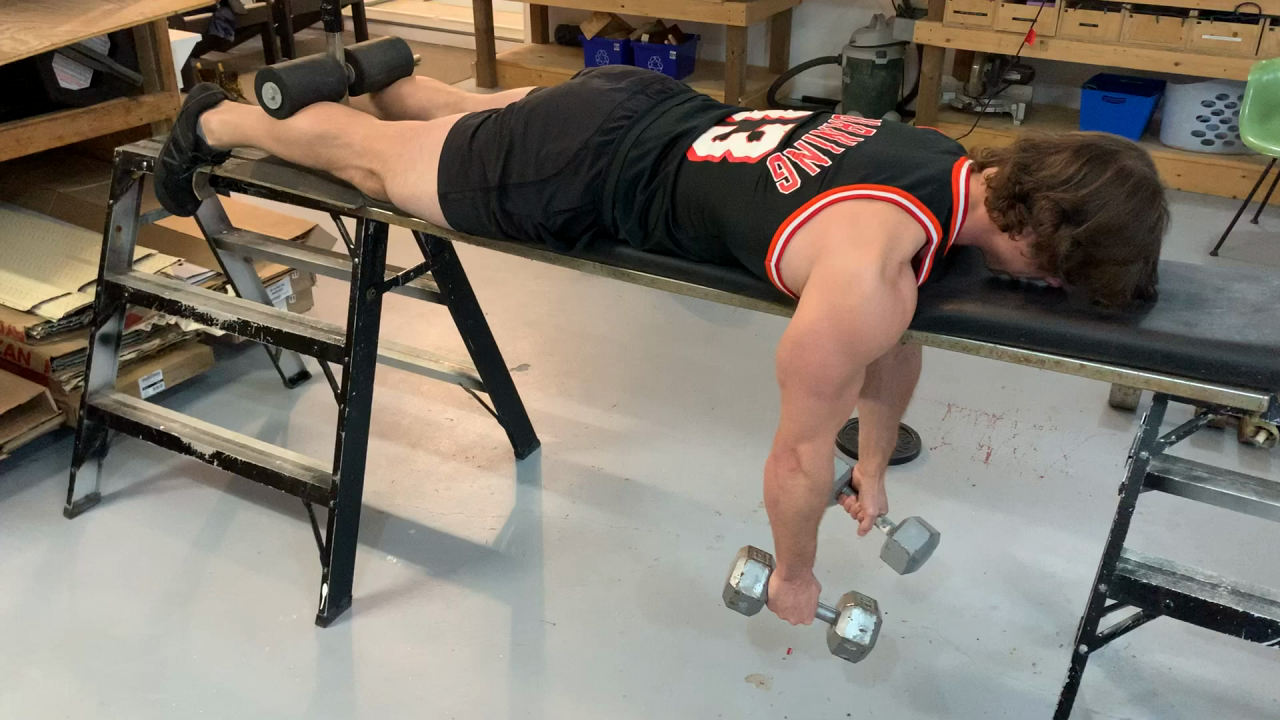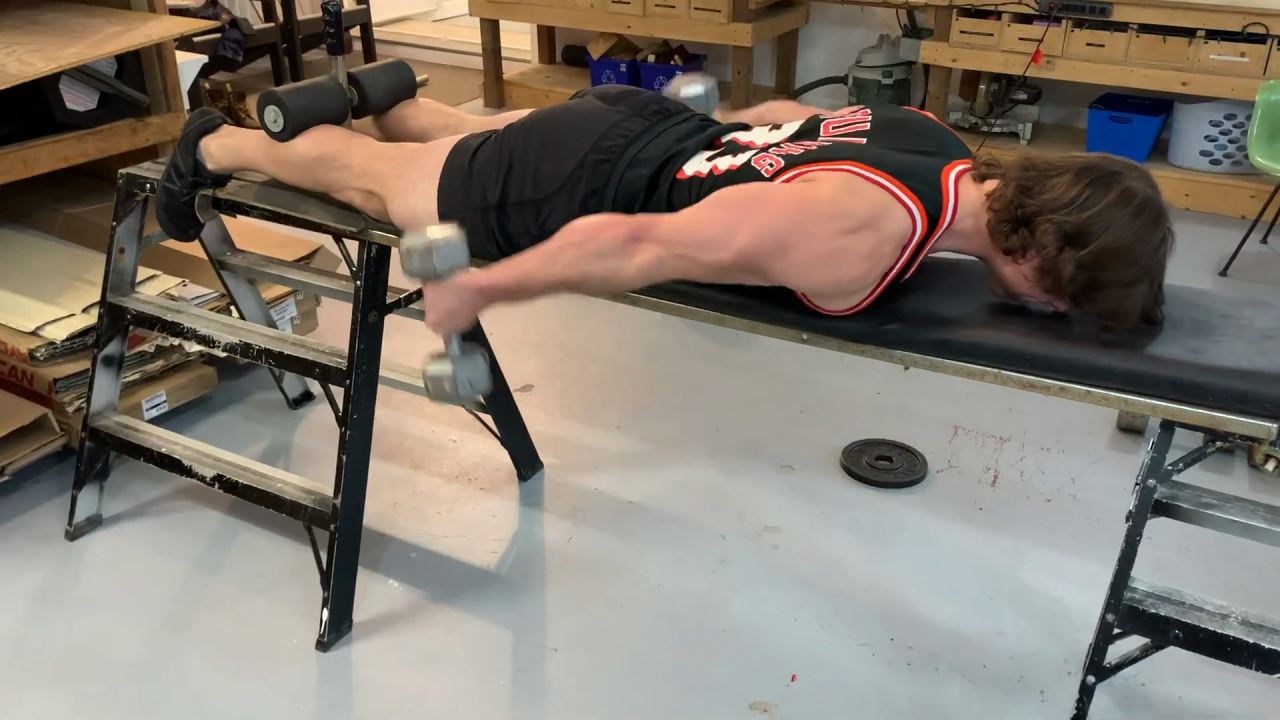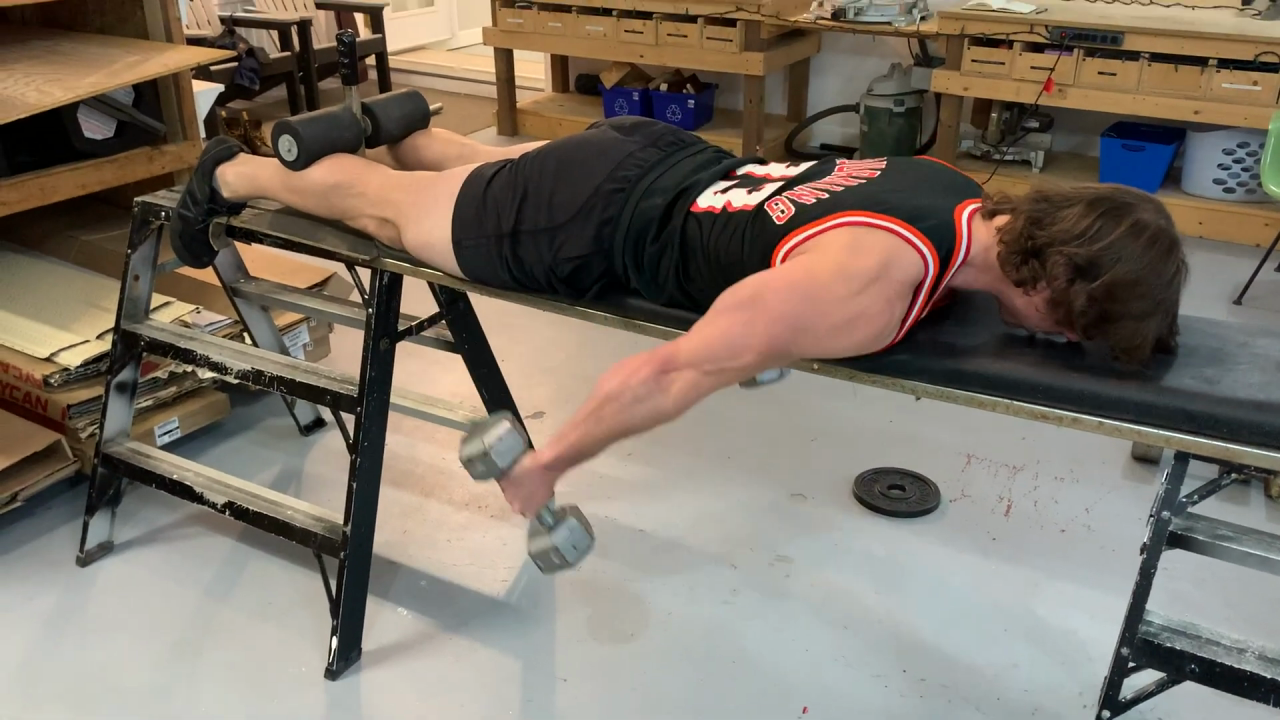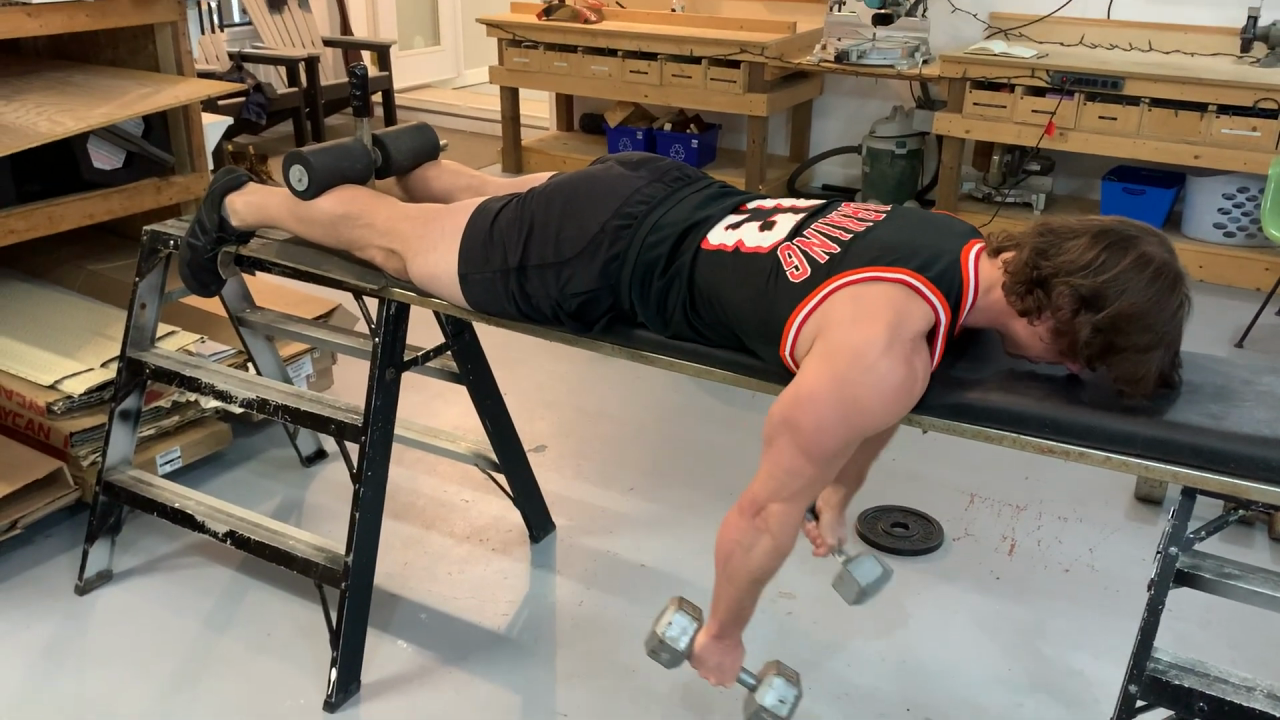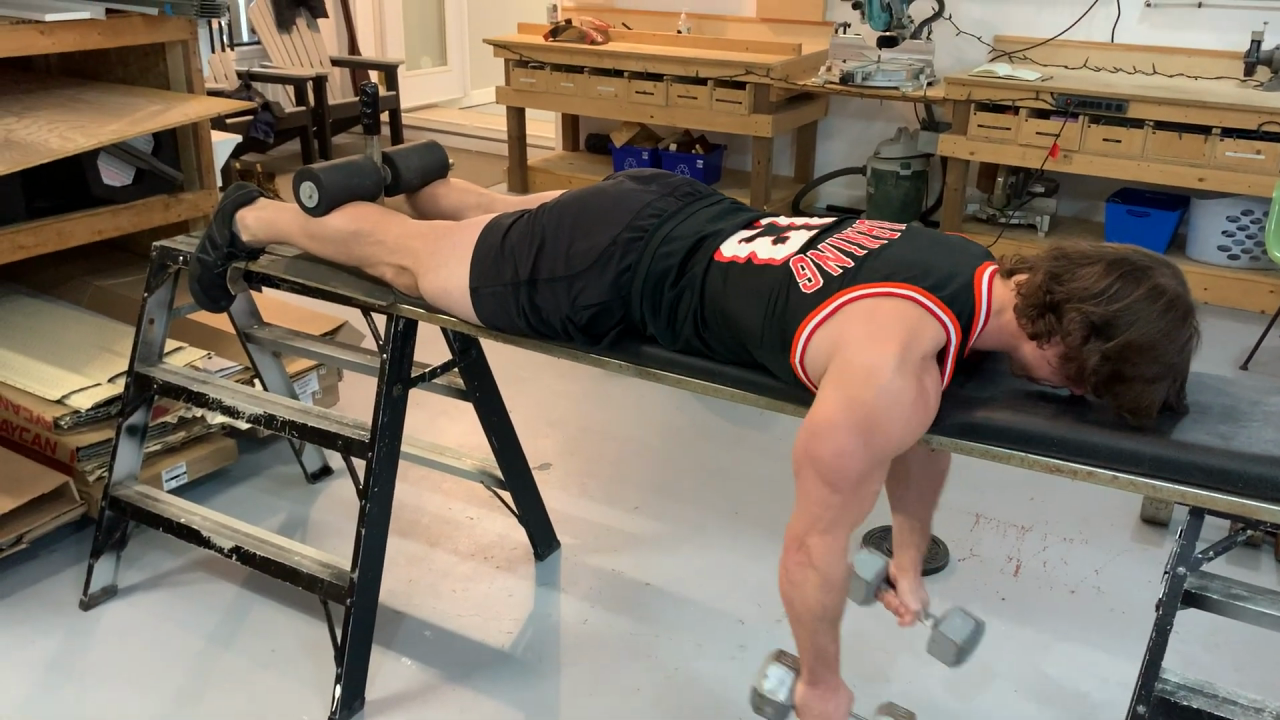
dt=1s
person 1, frame 1
left shoulder: (949, 164)
right shoulder: (868, 268)
left elbow: (892, 337)
right elbow: (798, 448)
left wrist: (876, 464)
right wrist: (793, 576)
left hip: (641, 106)
right hip: (581, 174)
left knee: (464, 109)
right knee: (374, 158)
right ankle: (218, 121)
person 1, frame 2
left shoulder: (934, 144)
right shoulder: (859, 242)
right elbow: (633, 244)
right wrist: (471, 290)
left hip: (635, 128)
right hip: (583, 179)
left knee: (457, 134)
right knee: (375, 182)
right ankle: (216, 149)
person 1, frame 3
left shoulder: (955, 192)
right shoulder: (871, 290)
right elbow: (675, 370)
left wrist: (767, 318)
right wrist: (548, 464)
left hip: (649, 156)
right hip: (593, 224)
left knee: (474, 163)
right knee: (390, 210)
right ankle: (233, 174)
person 1, frame 4
left shoulder: (962, 246)
right shoulder: (880, 350)
right elbow: (764, 508)
left wrist: (840, 500)
right wrist: (722, 632)
left hip: (653, 195)
right hip: (596, 259)
left knee: (480, 193)
right knee: (394, 238)
right ankle: (240, 204)
person 1, frame 5
left shoulder: (976, 269)
right shoulder: (892, 366)
left elbow: (918, 427)
right elbow: (813, 540)
left wrist: (908, 555)
left hip: (669, 215)
right hip: (611, 276)
left knee: (494, 209)
right knee: (408, 256)
right ankle: (252, 219)
